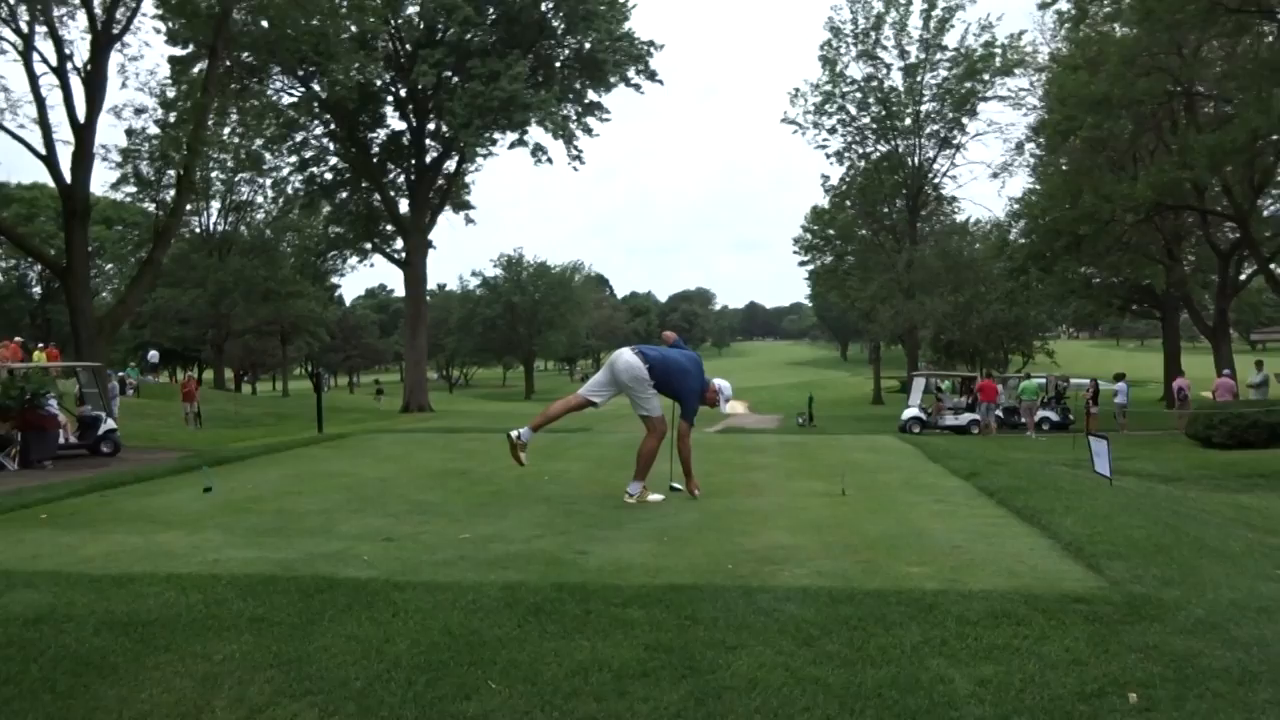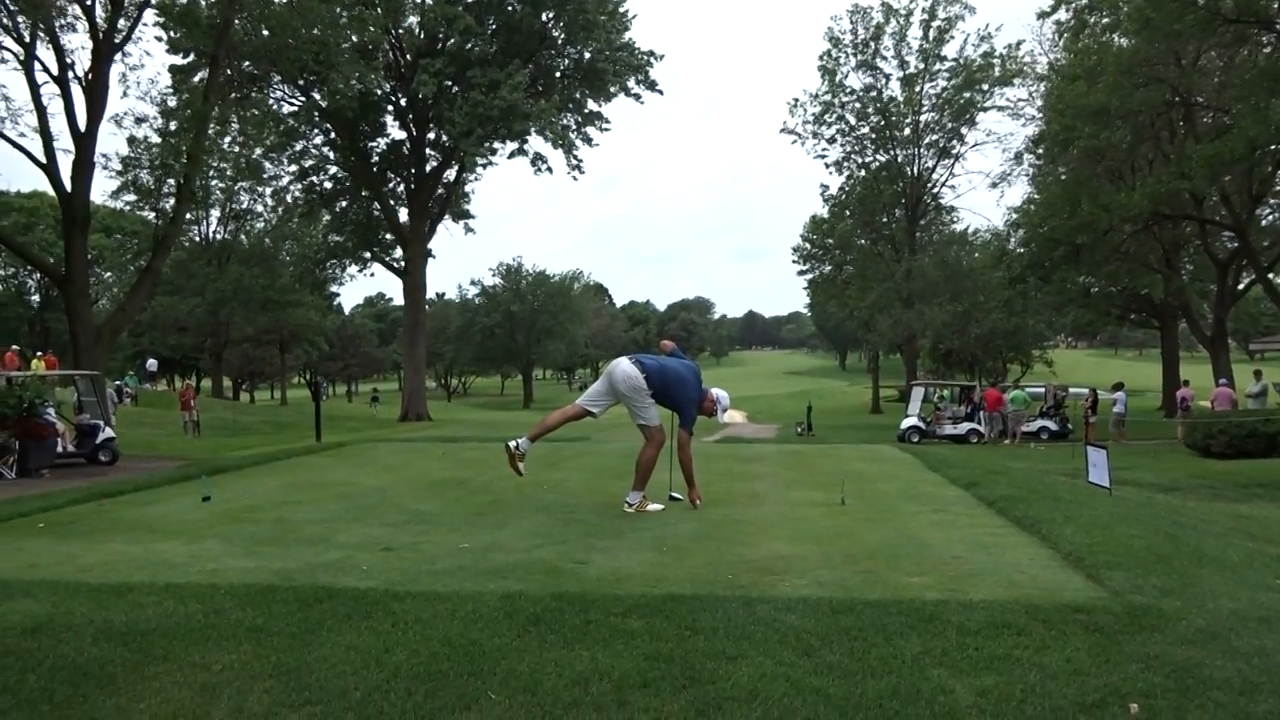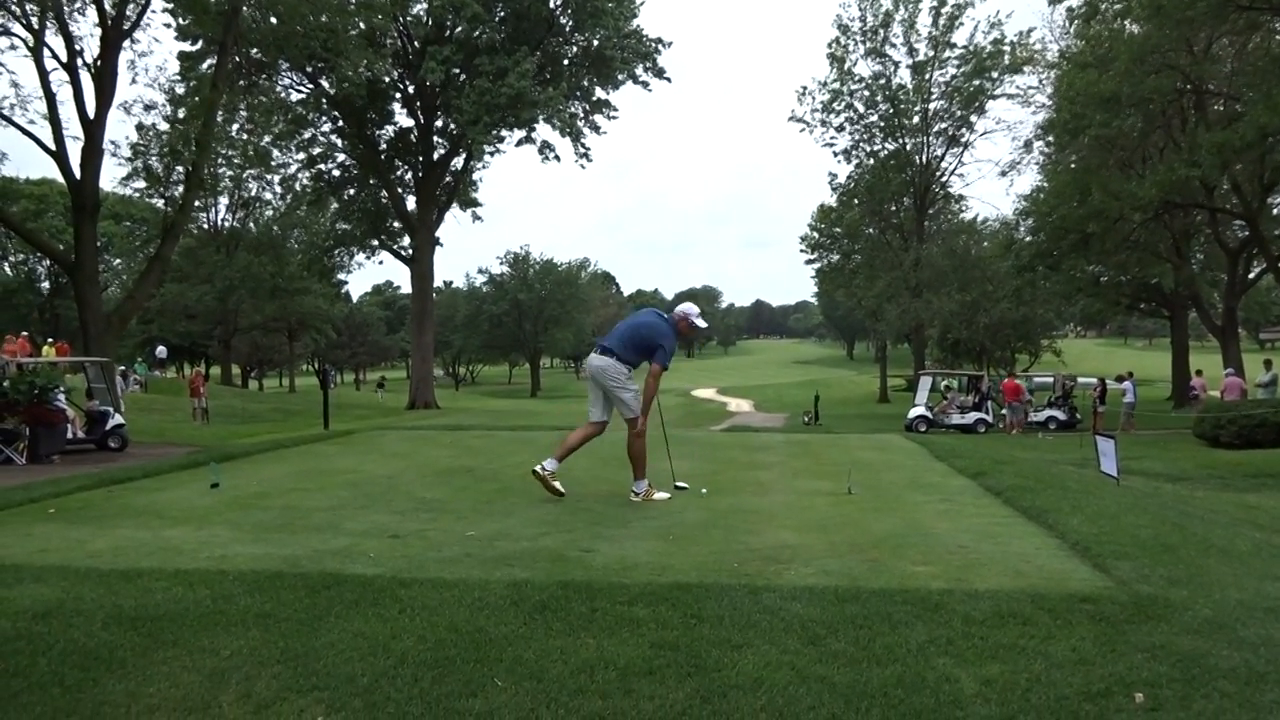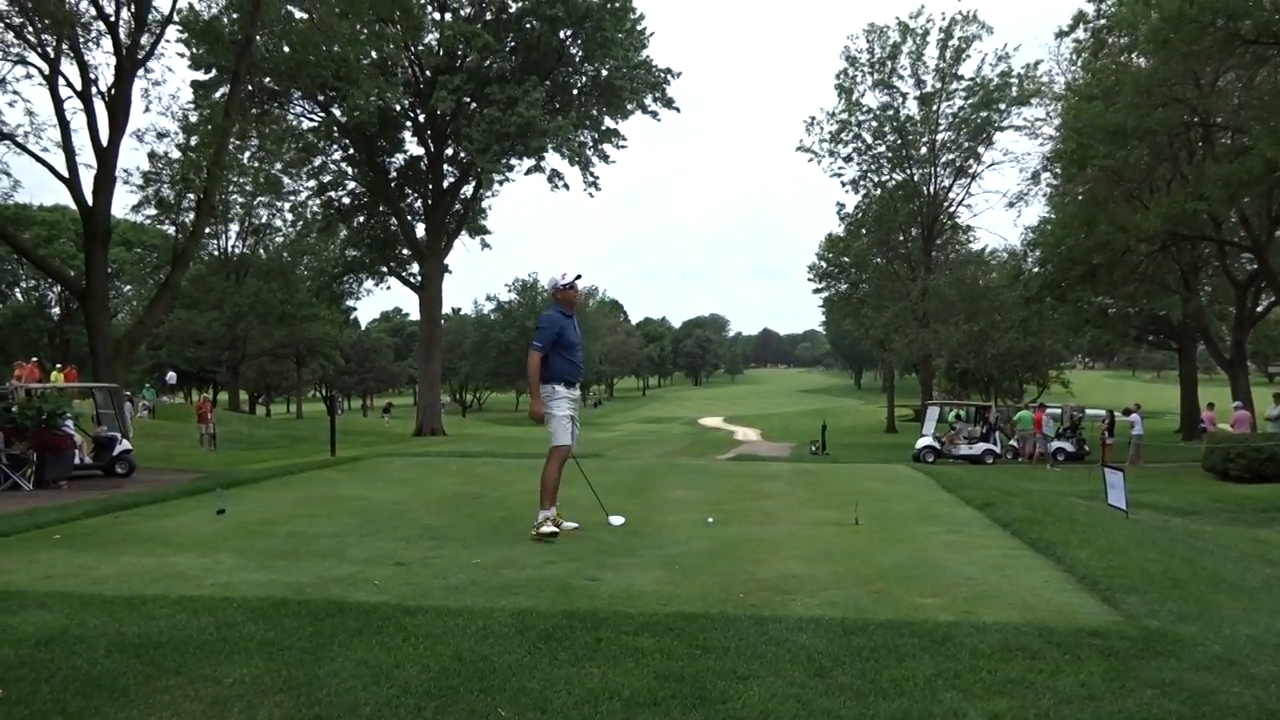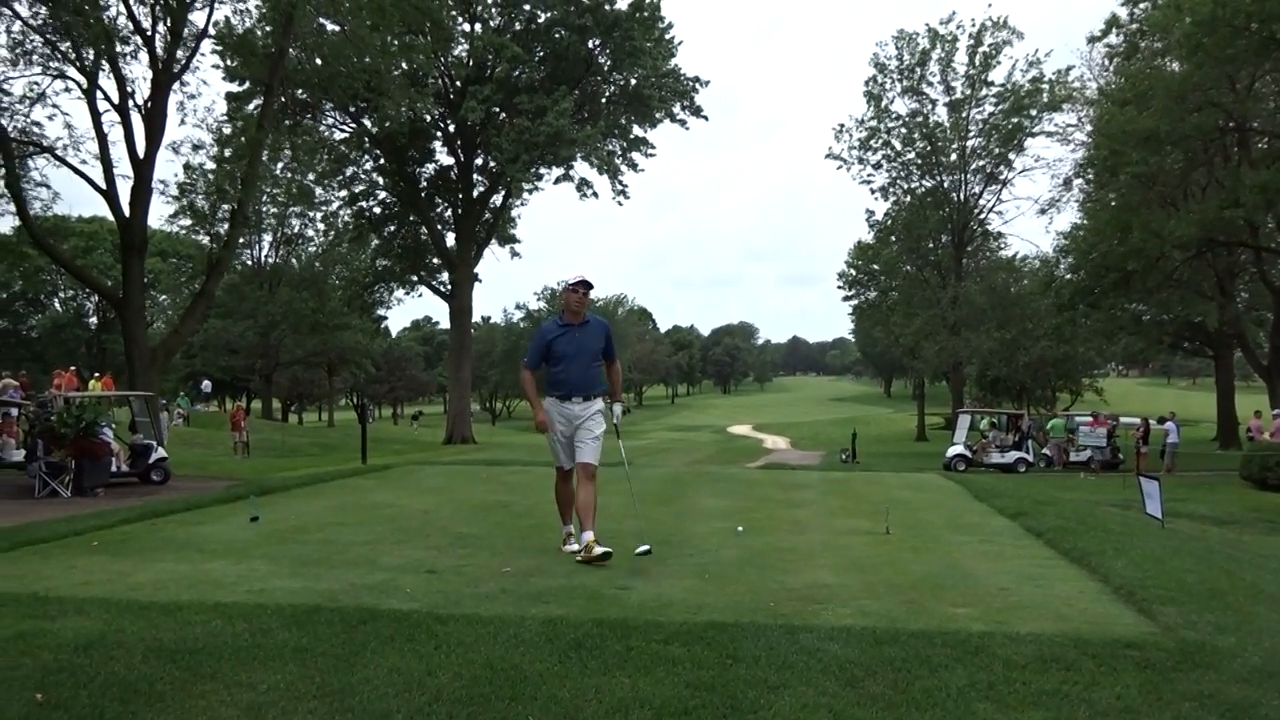
dt=1s
person 1, frame 1
left shoulder: (695, 361)
right shoulder: (693, 391)
left elbow: (666, 334)
right elbow: (683, 440)
right wrist: (690, 479)
left hip: (623, 356)
right hip: (636, 369)
left knee: (577, 400)
right knee: (657, 430)
left ankle: (523, 435)
right ankle: (635, 490)
person 1, frame 2
left shoulder: (693, 370)
right shoulder: (691, 401)
left elbow: (665, 344)
right elbow: (683, 450)
right wrist: (692, 488)
left hip: (620, 366)
right hip: (633, 378)
left knee: (575, 410)
right knee: (656, 439)
left ankle: (522, 445)
right ankle: (635, 500)
person 1, frame 3
left shoulder: (651, 313)
right shoulder: (667, 337)
left elbow: (624, 335)
right elbow: (652, 378)
right wrist: (643, 417)
left hip: (595, 360)
right hip: (613, 367)
left knee: (595, 426)
right knee: (636, 428)
left ankle: (548, 467)
right ankle: (641, 489)
person 1, frame 4
left shoulder: (570, 319)
right shoulder: (551, 319)
right elbow: (533, 358)
right wrist: (535, 399)
left hip: (571, 392)
right hip: (556, 393)
left knee: (559, 454)
right knee: (559, 453)
left ankle: (551, 514)
right ankle: (543, 519)
person 1, frame 5
left shoulder: (601, 327)
right shoulder: (546, 331)
left elbow: (613, 364)
right elbow: (527, 372)
left wrist: (617, 401)
right wrist: (538, 410)
left hip: (592, 408)
right hip: (557, 408)
left knee: (587, 473)
right knee: (564, 473)
left ankle: (588, 542)
right ankle: (568, 532)
